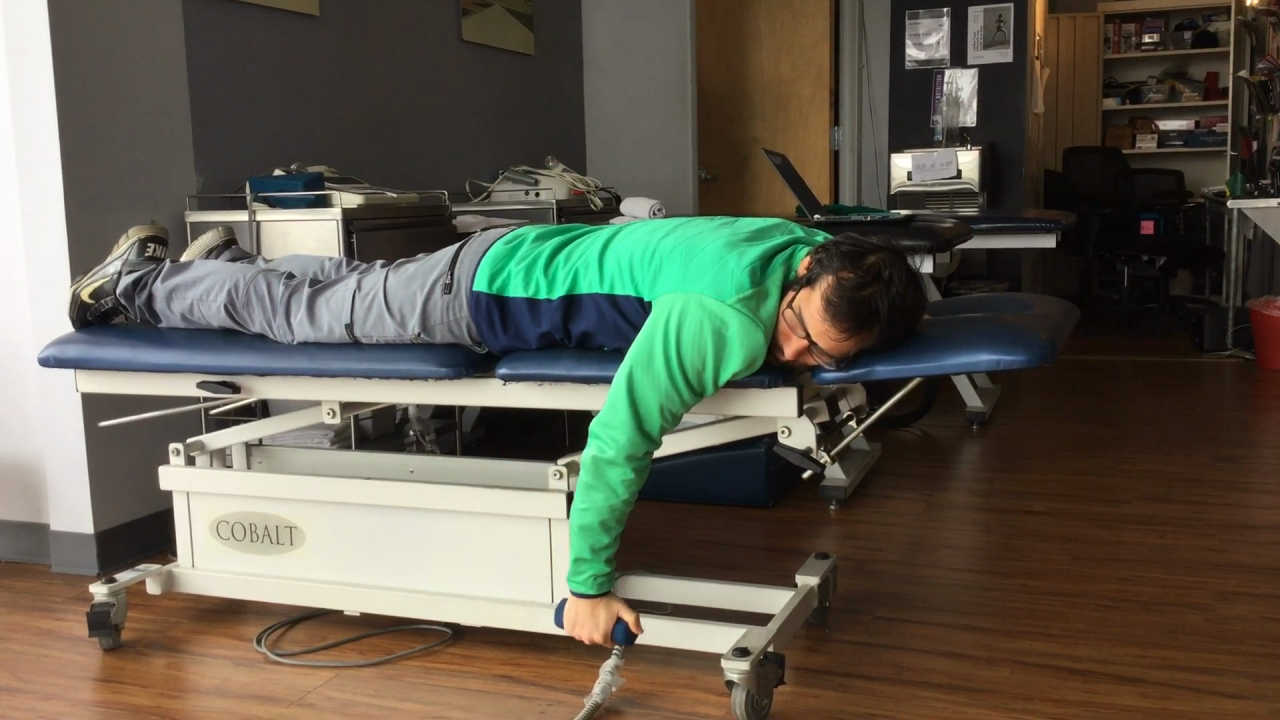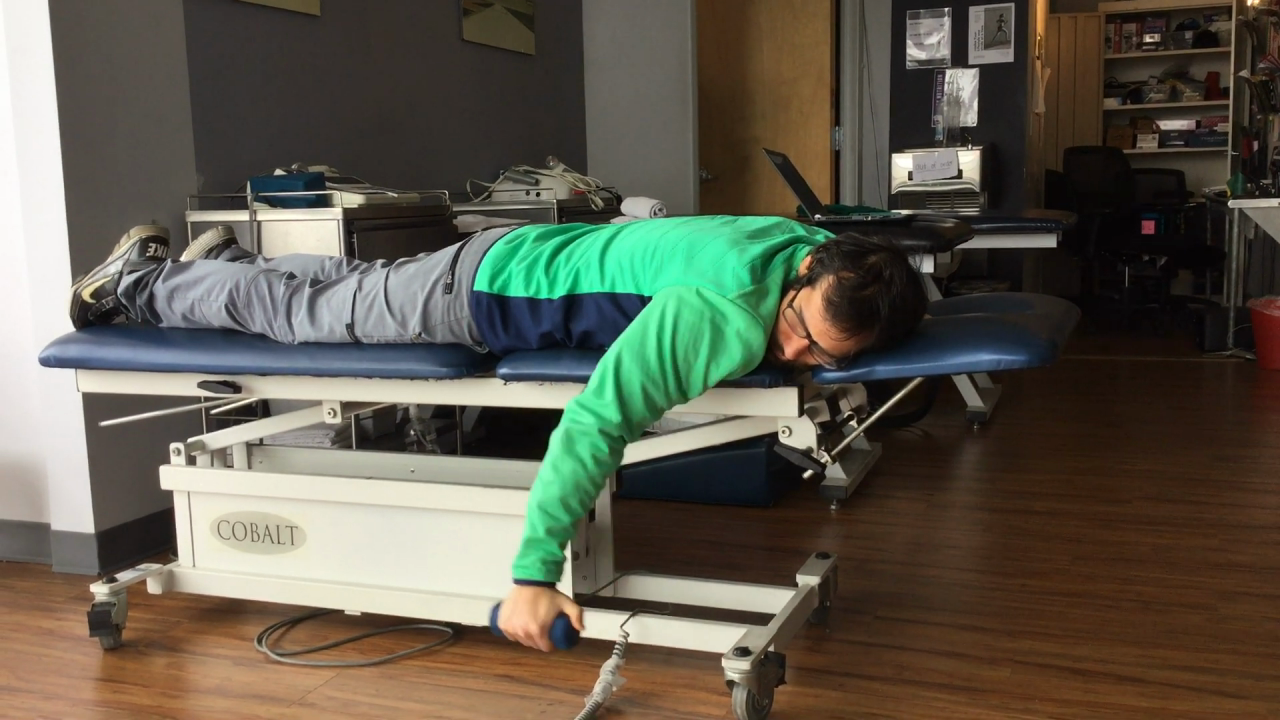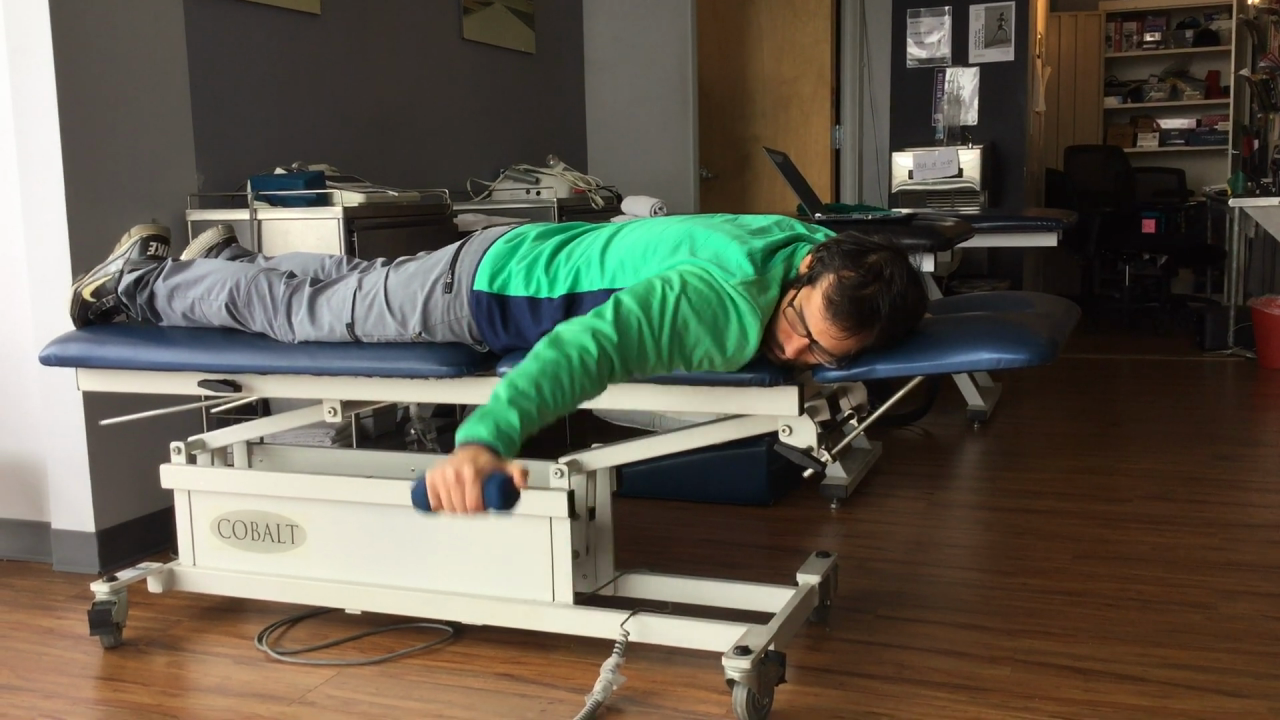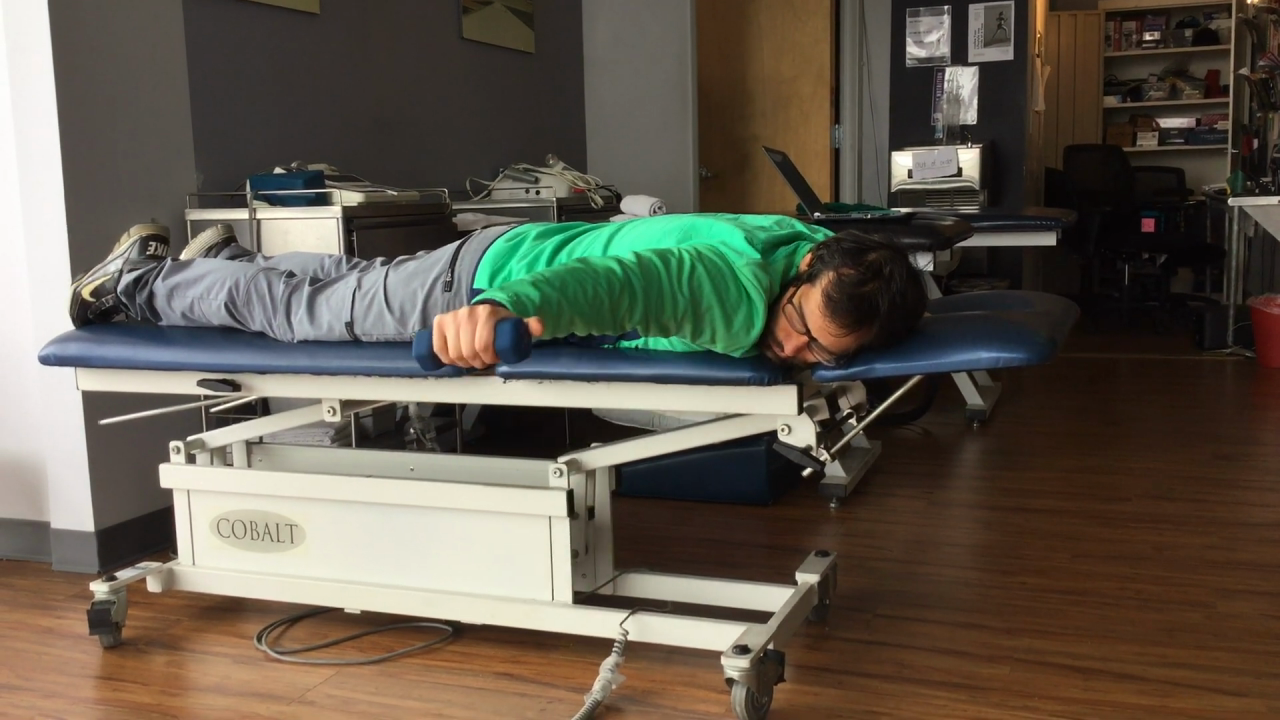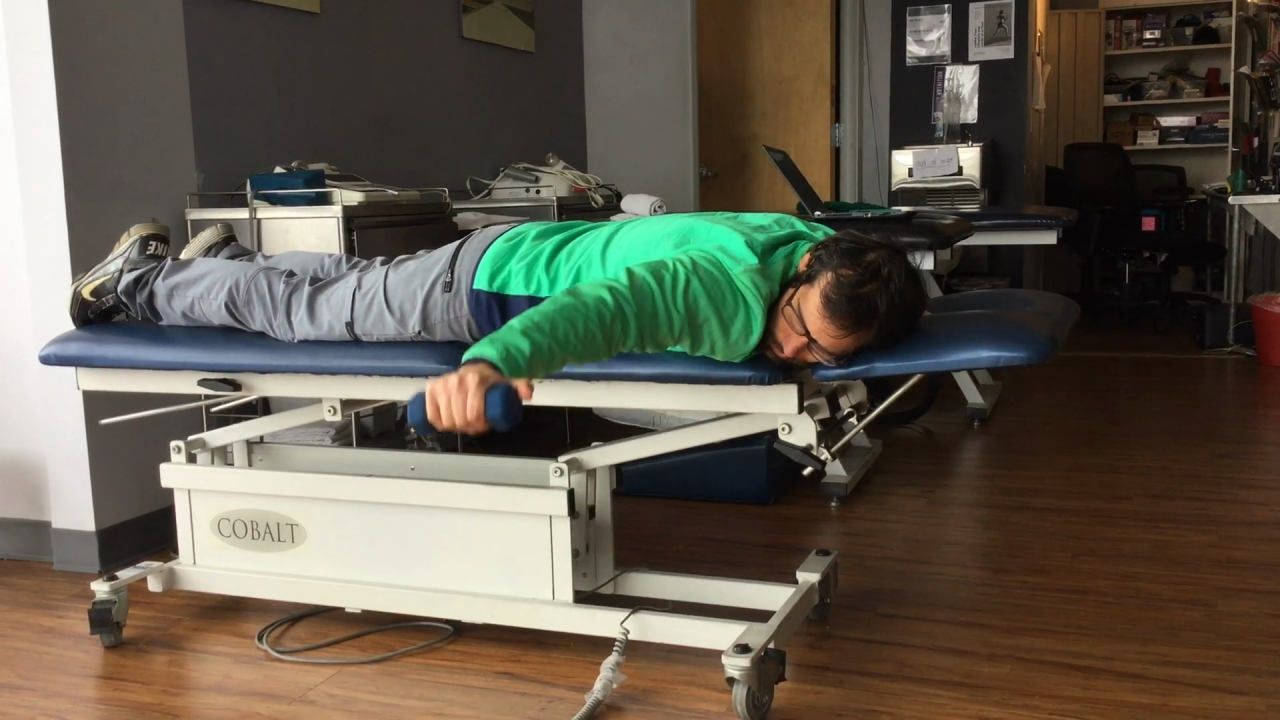
dt=0.3s
person 1, frame 1
left shoulder: (820, 245)
right shoulder: (725, 317)
right elbow: (617, 438)
left wrist: (833, 352)
right wrist: (587, 585)
left hip: (534, 250)
right hip: (492, 293)
left knee: (353, 281)
right knee: (296, 312)
left ankle: (228, 258)
right ankle: (139, 283)
person 1, frame 2
left shoulder: (818, 237)
right shoulder: (724, 315)
right elbow: (596, 419)
left wrist: (830, 352)
right wrist: (534, 573)
left hip: (533, 255)
right hip: (493, 293)
left knee: (355, 279)
right knee: (299, 313)
left ankle: (231, 256)
right ankle: (141, 283)
person 1, frame 3
left shoulder: (813, 239)
right shoulder: (729, 307)
right elbow: (590, 342)
left wrist: (830, 350)
right wrist: (484, 436)
left hip: (533, 253)
right hip: (489, 293)
left knee: (347, 284)
right knee: (295, 310)
left ankle: (224, 255)
right ankle: (142, 282)
person 1, frame 4
left shoulder: (811, 240)
right shoulder: (733, 293)
right elbow: (607, 282)
left wrist: (827, 353)
right wrist: (495, 310)
left hip: (528, 250)
right hip: (499, 278)
left knee: (351, 284)
right knee: (293, 311)
left ankle: (227, 257)
right ankle: (144, 283)
person 1, frame 5
left shoulder: (812, 235)
right shoulder: (732, 296)
right elbow: (600, 307)
left wrist: (826, 350)
right wrist: (486, 364)
left hip: (537, 247)
right hip: (494, 285)
left knee: (339, 290)
right knee: (298, 308)
left ankle: (228, 255)
right ankle: (146, 282)
